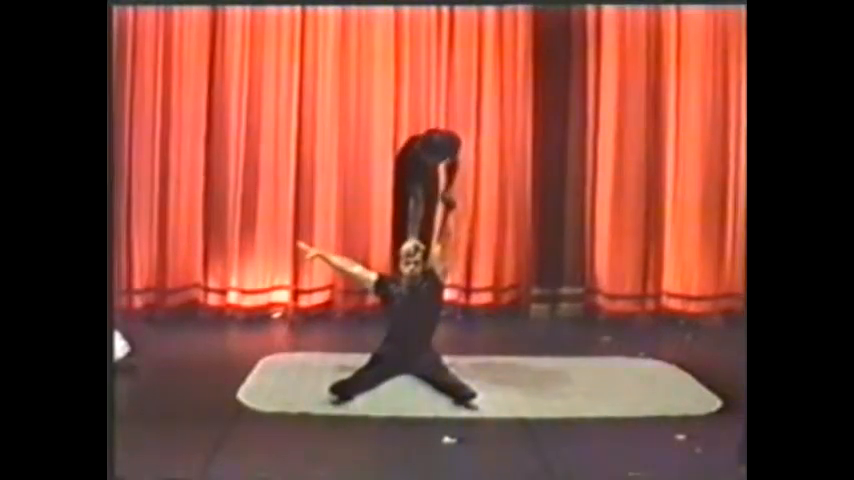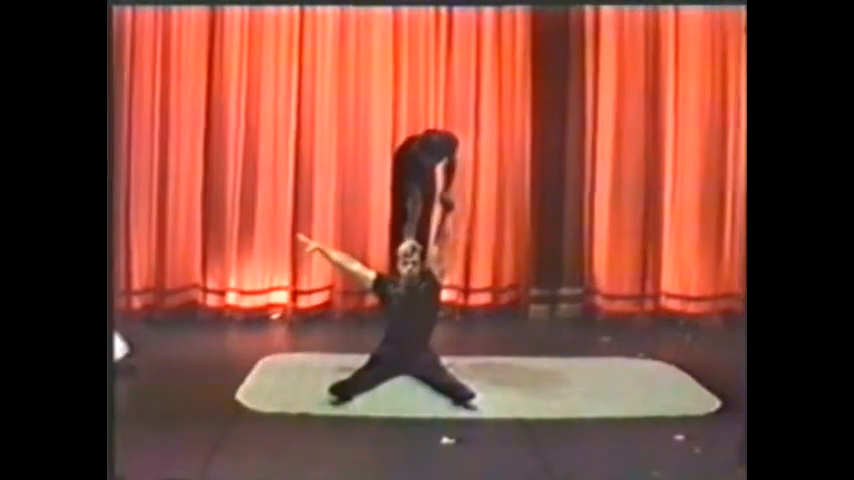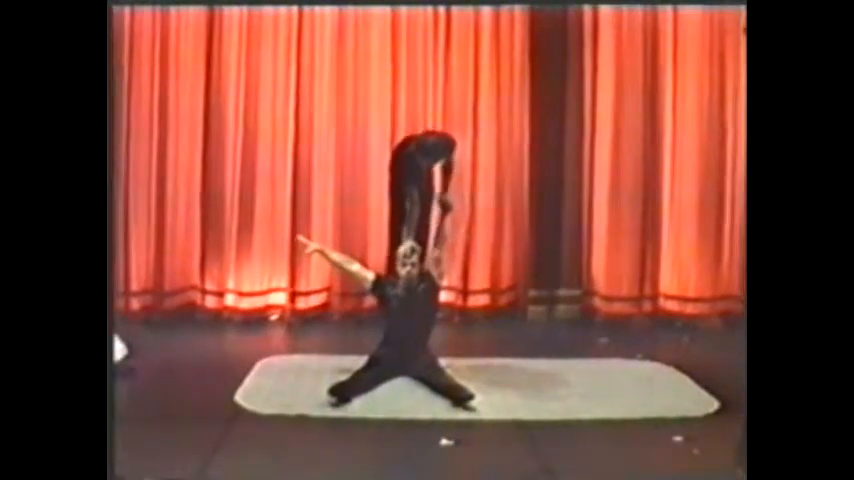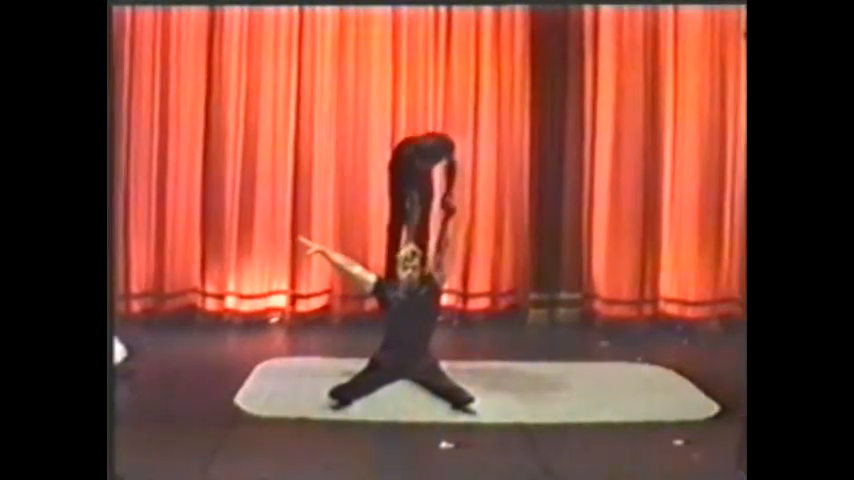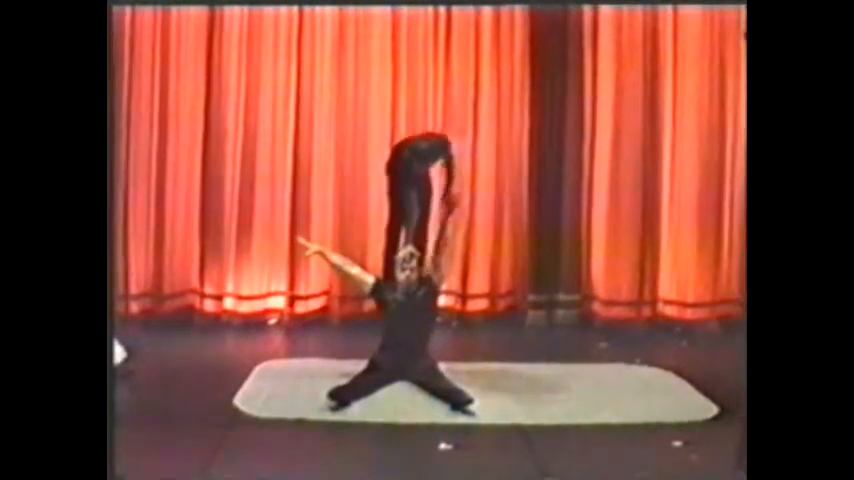
dt=0.2s
person 1, frame 1
left shoulder: (432, 283)
right shoulder: (391, 286)
left elbow: (441, 246)
right elbow: (354, 269)
left wrist: (446, 212)
right wrist: (321, 253)
left hip: (423, 355)
right hip: (391, 353)
left knee: (458, 391)
right knee: (357, 383)
left ankle: (464, 399)
right ankle: (342, 395)
person 1, frame 2
left shoulder: (429, 283)
right shoulder: (388, 286)
left elbow: (439, 246)
right elbow: (353, 267)
left wrist: (445, 213)
right wrist: (321, 248)
left hip: (421, 355)
right hip: (390, 354)
left knee: (458, 392)
right knee: (355, 384)
left ankle: (462, 399)
right ankle: (342, 395)
person 1, frame 3
left shoulder: (428, 285)
right shoulder: (387, 287)
left elbow: (438, 249)
right elbow: (352, 267)
left wrist: (444, 215)
right wrist: (321, 249)
left hip: (420, 357)
right hip: (388, 355)
left knee: (456, 393)
right knee: (352, 387)
left ankle: (462, 400)
right ankle: (341, 397)
person 1, frame 4
left shoulder: (430, 289)
right shoulder: (388, 290)
left elbow: (441, 253)
right elbow: (354, 269)
left wrist: (447, 218)
right wrist: (323, 251)
left hip: (421, 361)
right hip: (388, 360)
left knee: (457, 397)
right knee: (351, 391)
left ankle: (462, 405)
right ankle: (342, 400)
person 1, frame 5
left shoulder: (428, 290)
right shoulder: (386, 292)
left elbow: (441, 254)
right elbow: (351, 269)
left wrist: (446, 217)
right wrist: (321, 250)
left hip: (420, 363)
right hip: (387, 362)
left knee: (454, 396)
right knee: (350, 392)
left ankle: (460, 405)
right ankle: (340, 400)
person 2, frame 1
left shoulder: (452, 143)
right shoulder: (412, 155)
left elbow: (453, 163)
right elbow: (425, 192)
left wrist: (448, 190)
left hip: (428, 171)
right hip: (408, 170)
left knee: (427, 219)
right knee: (402, 217)
person 2, frame 2
left shoulder: (449, 143)
right shoulder: (409, 153)
left elbow: (451, 161)
left wrist: (446, 191)
left hip: (423, 172)
right hip: (406, 172)
left knee: (425, 217)
person 2, frame 3
left shoulder: (446, 144)
right shoulder: (406, 155)
left elbow: (448, 163)
right elbow: (408, 200)
left wrist: (444, 192)
left hip: (422, 172)
right hip: (403, 173)
left knee: (423, 217)
right knee: (399, 216)
right ankle: (394, 270)
person 2, frame 4
left shoulder: (445, 145)
right shoulder: (405, 156)
left elbow: (451, 164)
left wrist: (448, 194)
left hip: (421, 174)
right hip: (403, 174)
left knee: (422, 218)
right knee: (399, 217)
right ankle: (392, 275)
person 2, frame 5
left shoulder: (440, 144)
right shoulder: (402, 160)
left elbow: (449, 158)
right elbow: (408, 210)
left wrist: (448, 190)
left hip: (419, 175)
right hip: (401, 176)
left knee: (421, 219)
right knee: (398, 217)
right ankle: (389, 278)
